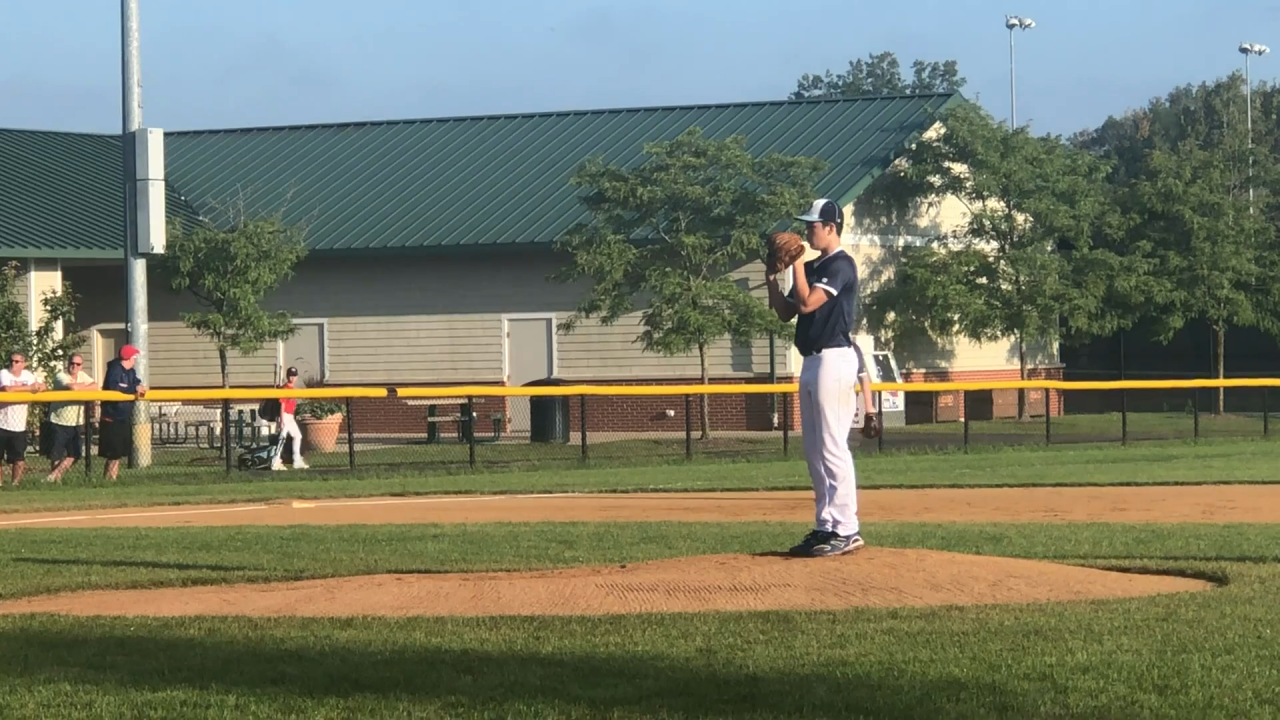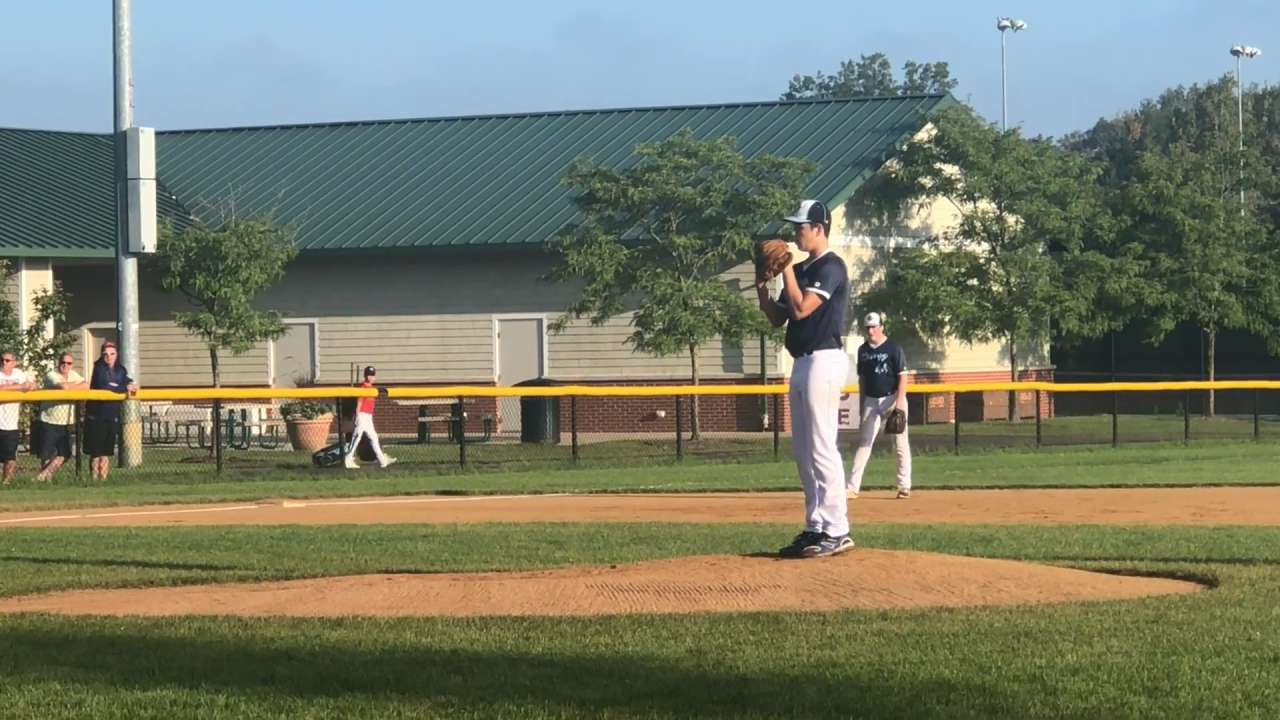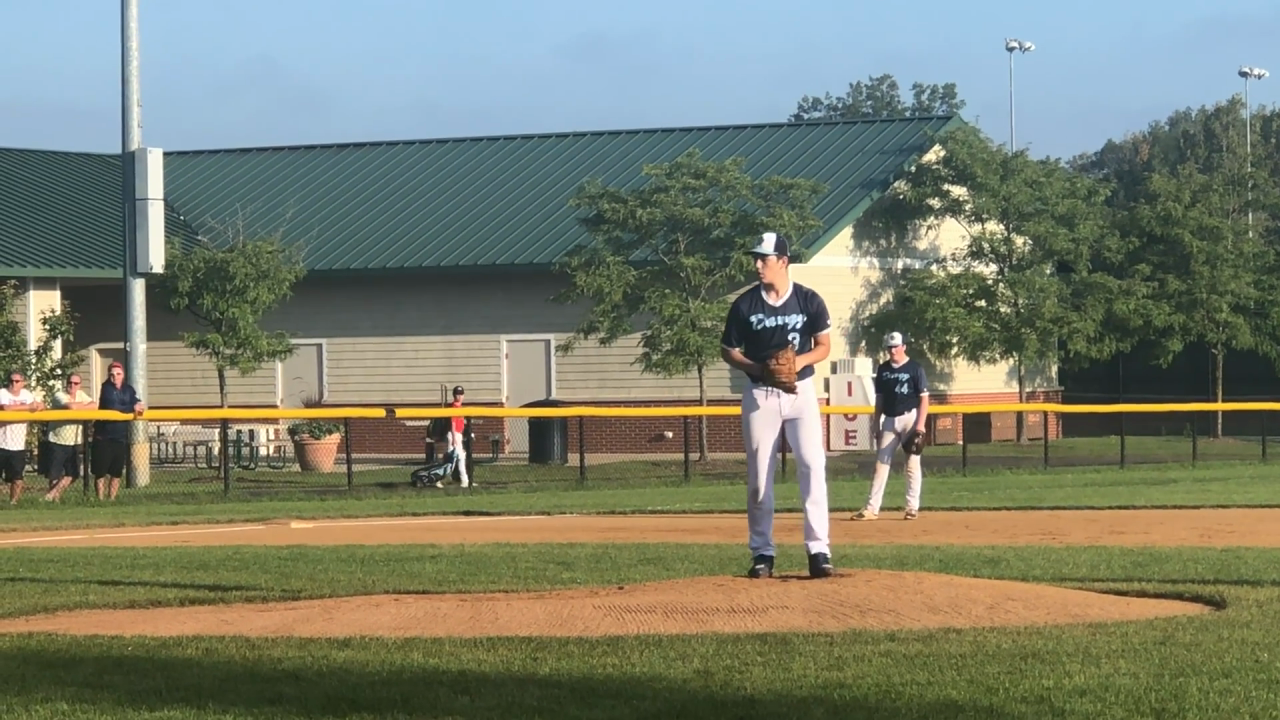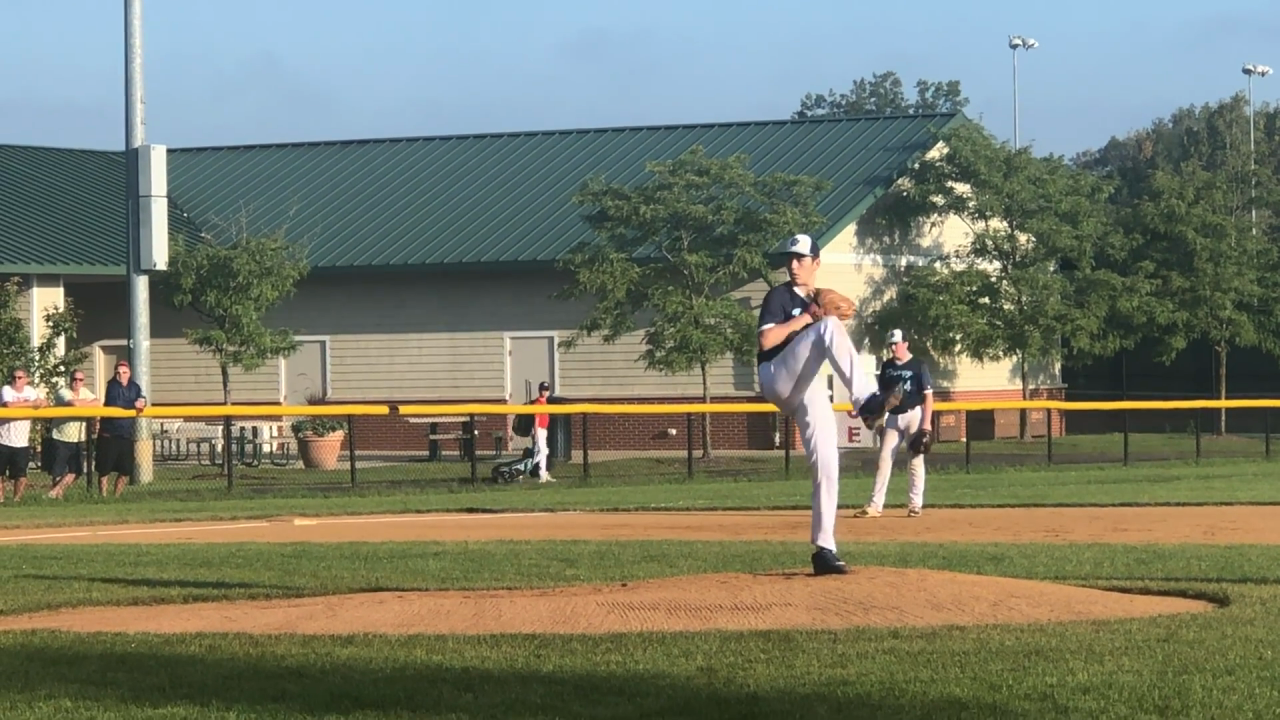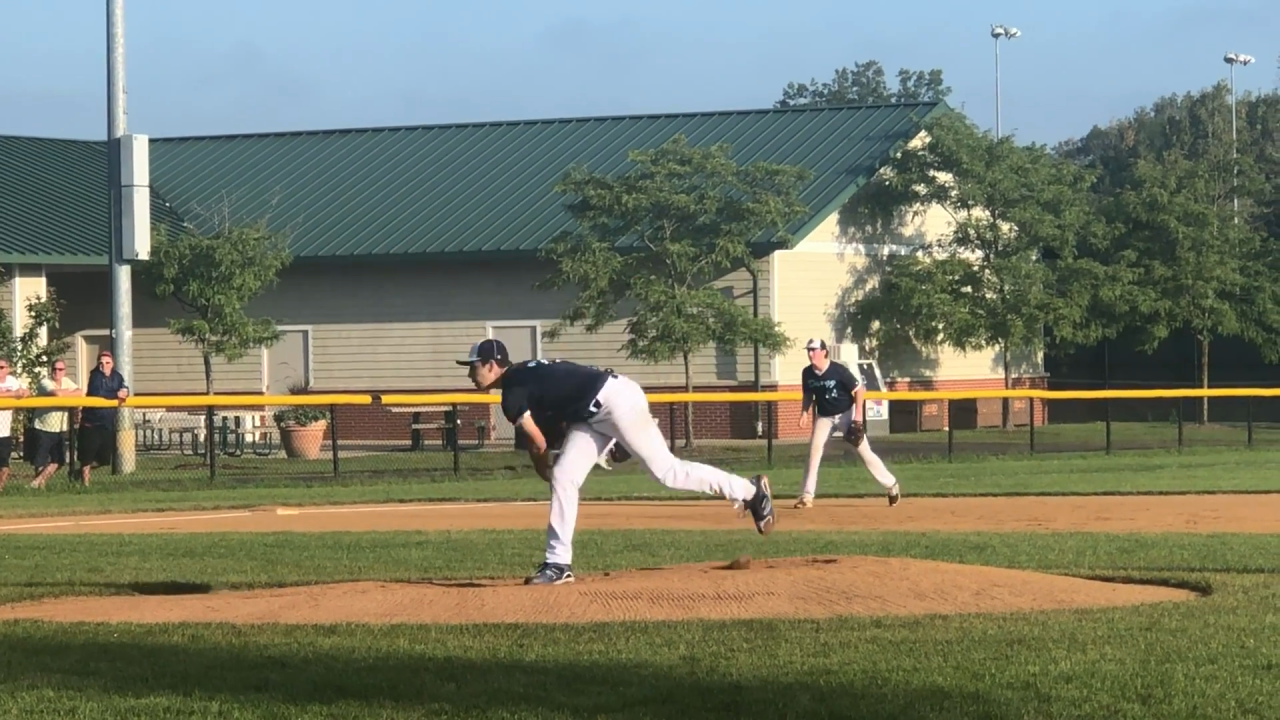
dt=1s
person 1, frame 1
left shoulder: (840, 264)
right shoulder: (812, 267)
left elbow: (807, 303)
right elbow: (785, 312)
left wrist: (796, 263)
right wrist: (772, 275)
left hip: (832, 360)
right hip: (811, 361)
left knee: (832, 446)
right knee: (814, 449)
left ankle: (846, 530)
right ankle: (825, 526)
person 1, frame 2
left shoulder: (830, 266)
right shoulder: (801, 270)
left elbow: (802, 309)
right elbow: (778, 318)
left wrist: (784, 270)
right wrist: (762, 282)
left hip: (823, 363)
right hip: (801, 364)
left knee: (821, 448)
right knee: (804, 452)
left ankle: (837, 532)
right ankle: (815, 528)
person 1, frame 3
left shoulder: (809, 300)
right shoulder: (744, 304)
left elbow: (824, 347)
right elbow: (729, 352)
left wrist: (797, 362)
right wrist: (756, 368)
left hip: (800, 391)
right hip: (759, 394)
left knee: (813, 466)
right knee: (759, 476)
left ankle: (818, 551)
right ankle: (762, 552)
person 1, frame 4
left shoulder: (825, 303)
right shoulder: (778, 296)
left elbow: (845, 348)
right elbow: (765, 341)
left wrist: (841, 315)
right wrist: (809, 315)
left hip: (810, 388)
right hip: (778, 377)
left knee: (826, 465)
right knee: (827, 328)
left ankle: (824, 550)
right ankle: (867, 400)
person 1, frame 5
left shoulder: (512, 391)
right shoulder: (527, 372)
left elbow: (538, 444)
left wrist: (543, 468)
left hip: (614, 400)
right hip: (597, 408)
left knee: (670, 473)
right knee: (564, 476)
left ankle: (751, 492)
right ankle: (558, 562)
